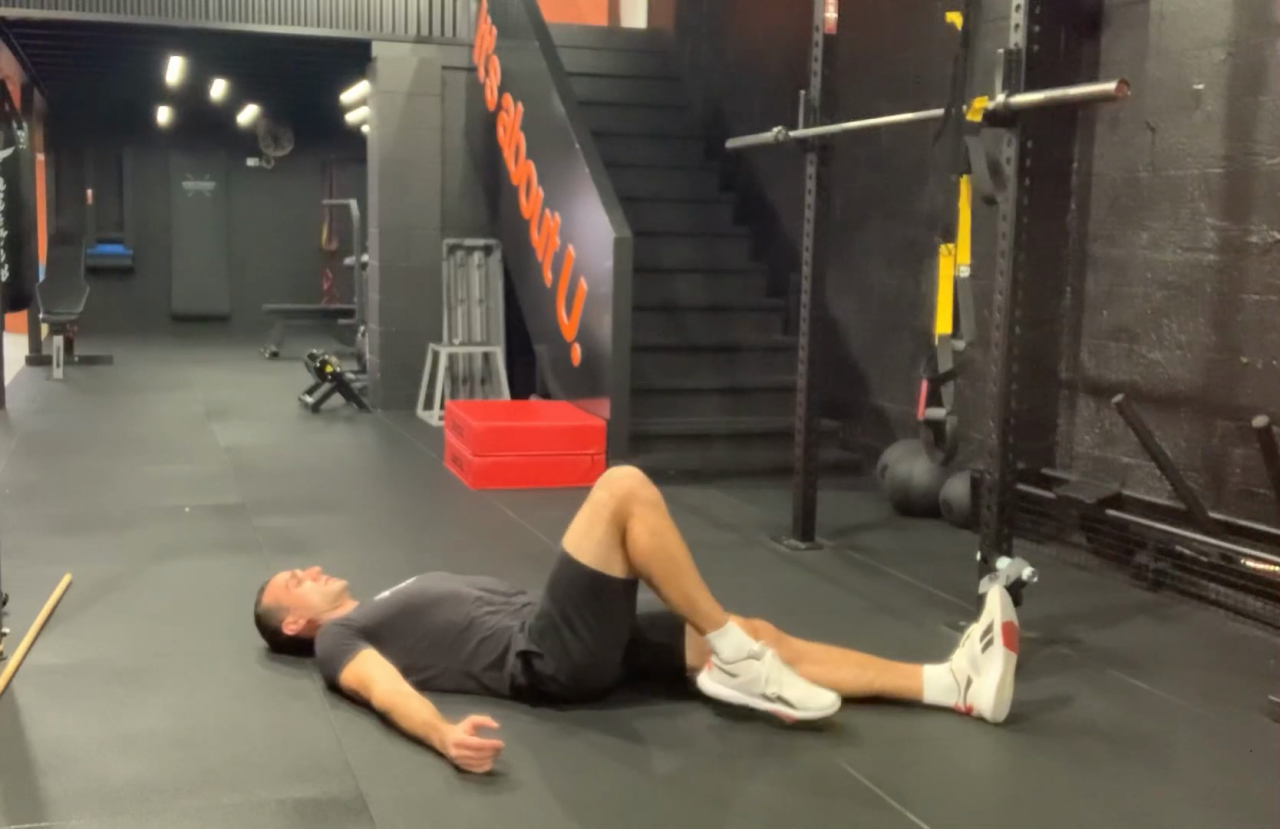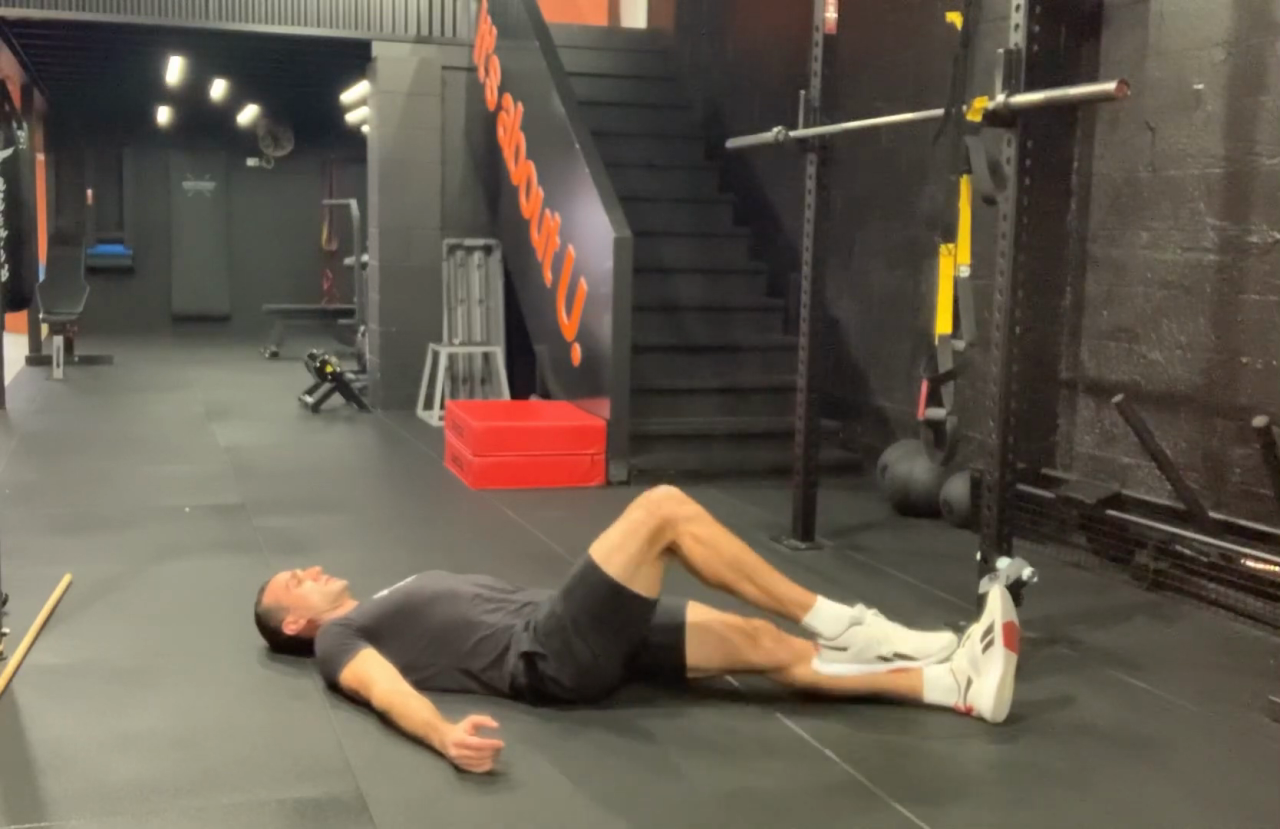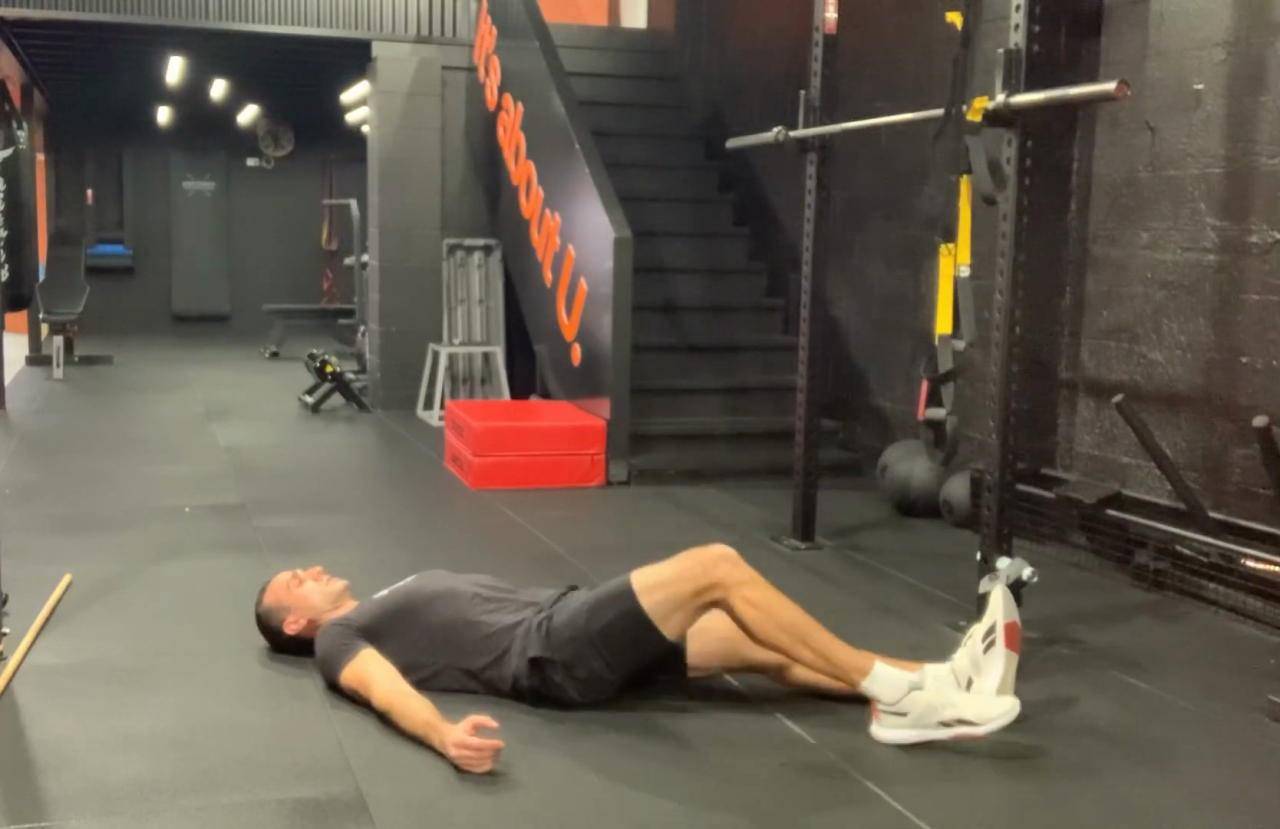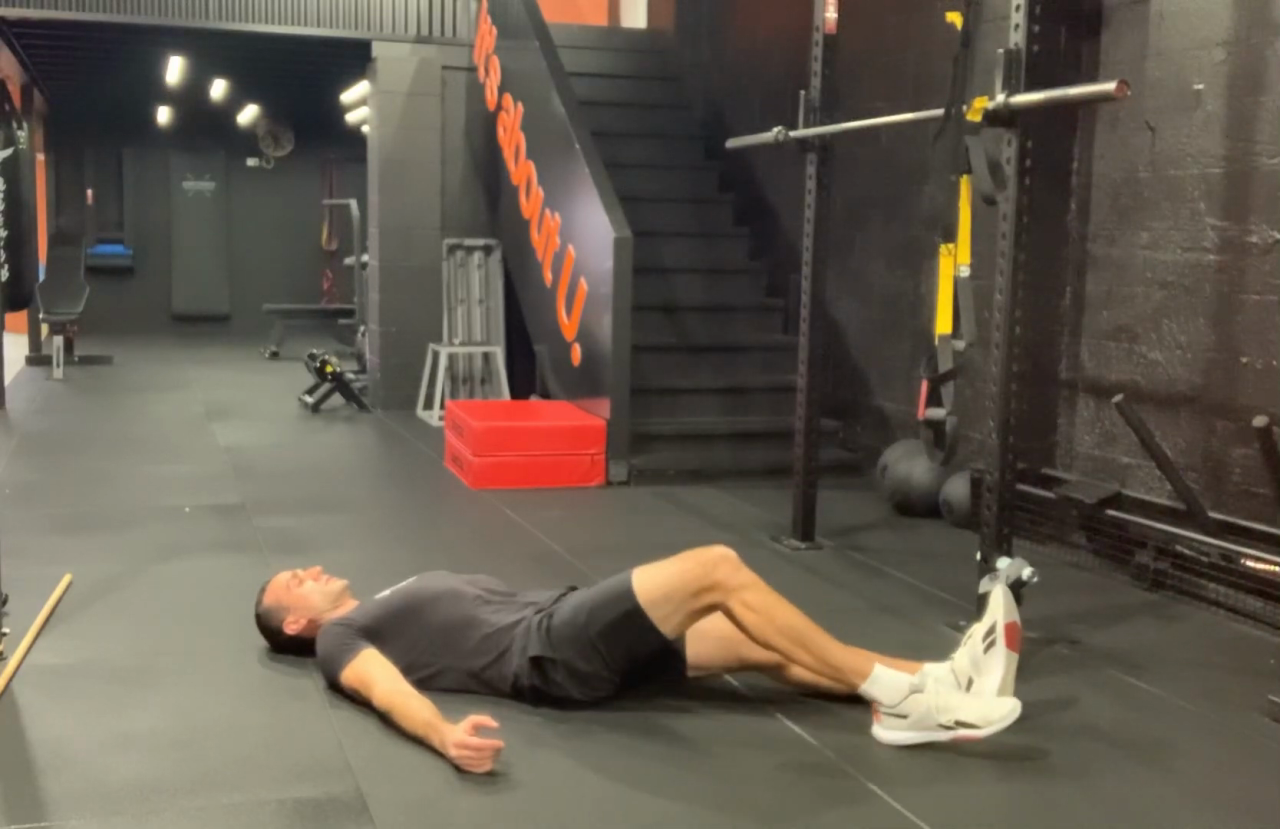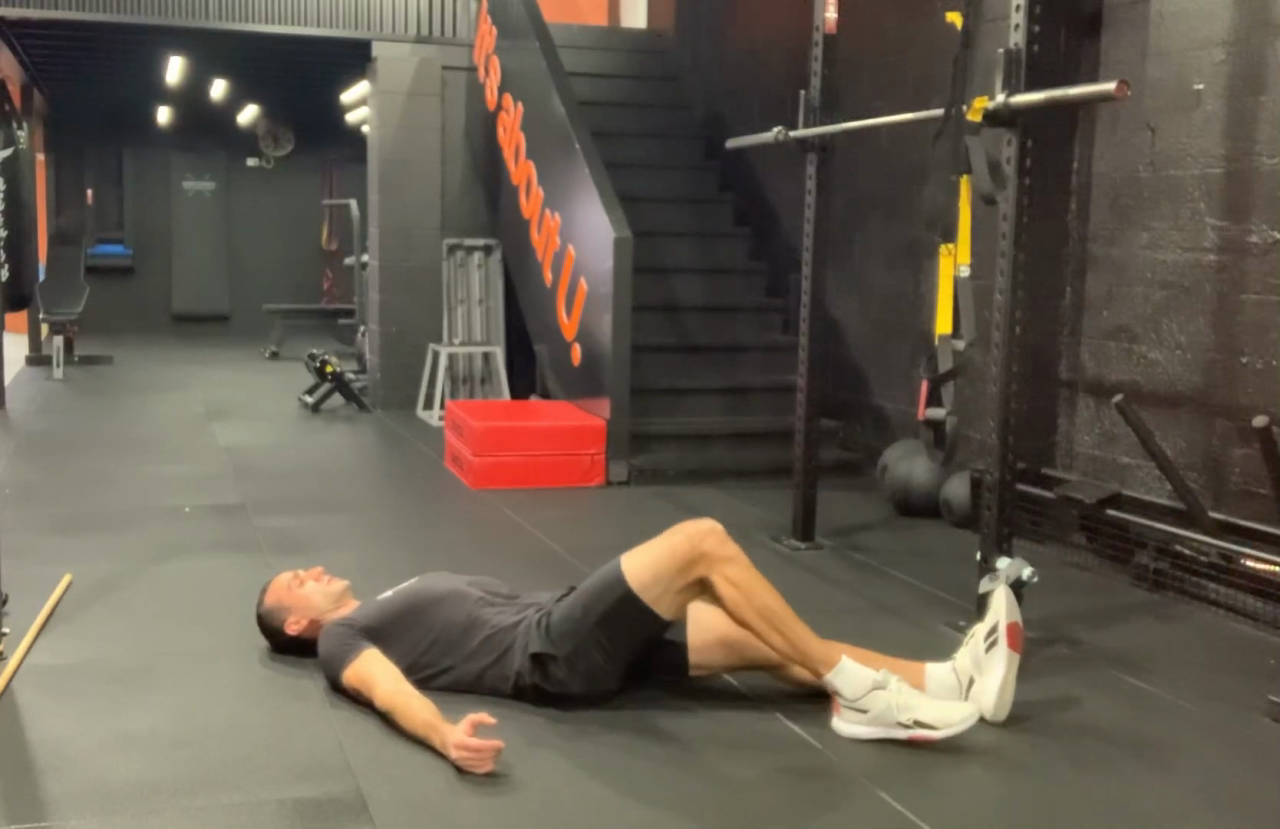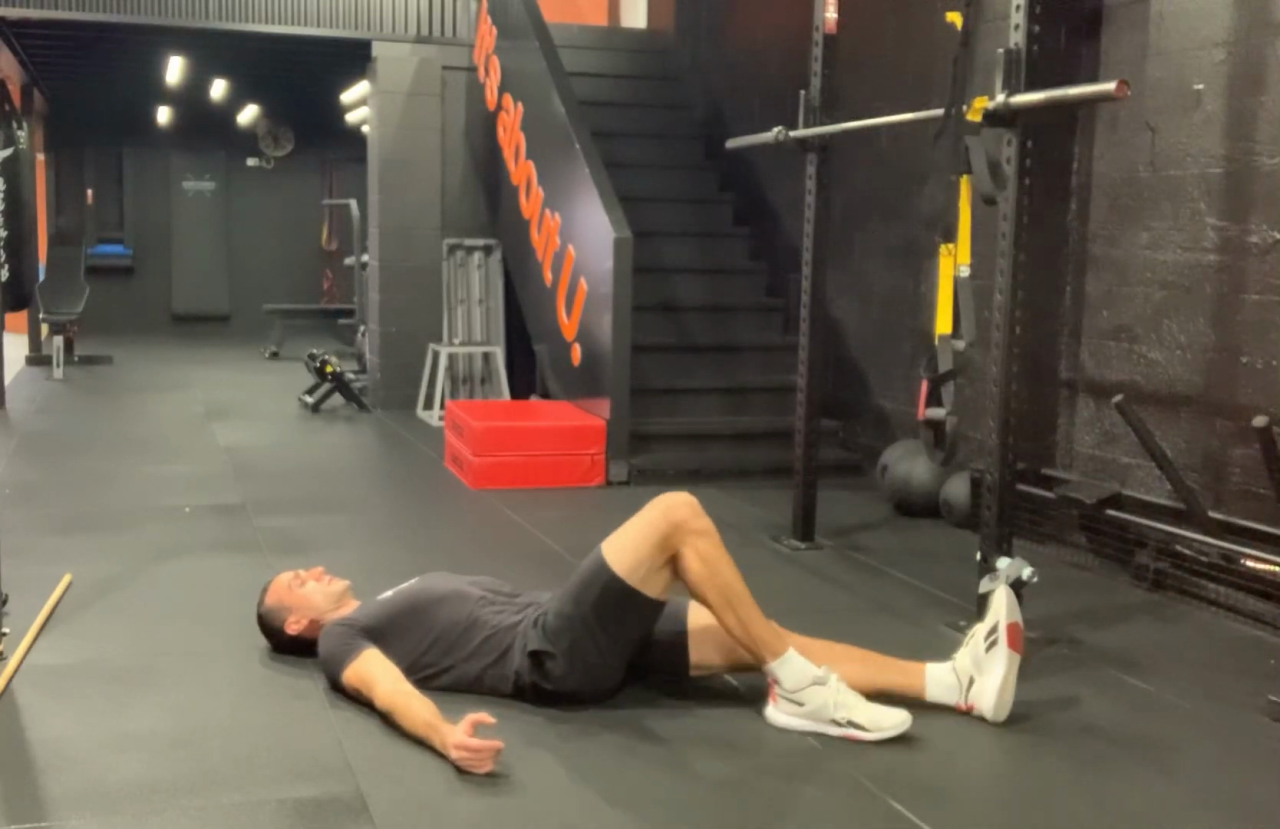
dt=0.4s
person 1, frame 1
left shoulder: (392, 605)
right shoulder: (339, 641)
right elbow: (387, 688)
right wrist: (444, 733)
left hip: (581, 640)
right hip: (550, 658)
left knee: (755, 643)
right knee: (622, 486)
left ankle: (958, 684)
right ankle: (737, 659)
person 1, frame 2
left shoulder: (391, 603)
right shoulder: (339, 642)
right elbow: (385, 690)
right wrist: (443, 734)
left hip: (571, 631)
right hip: (554, 658)
left knee: (759, 642)
right knee: (663, 507)
left ankle: (959, 685)
right ankle: (839, 628)
person 1, frame 3
left shoulder: (386, 610)
right shoulder: (339, 641)
right elbow: (386, 690)
right wrist: (443, 735)
left hip: (563, 621)
right hip: (554, 658)
left knee: (760, 645)
right knee: (716, 566)
left ankle: (945, 678)
right ankle: (900, 697)
person 1, frame 4
left shoulder: (386, 609)
right shoulder: (341, 641)
right elbow: (387, 690)
right wrist: (444, 734)
left hip: (565, 621)
right hip: (555, 656)
left knee: (761, 647)
right knee: (715, 568)
left ankle: (945, 677)
right ankle: (898, 699)
person 1, frame 5
left shoulder: (389, 608)
right shoulder: (341, 641)
right elbow: (391, 689)
right wrist: (445, 734)
left hip: (568, 626)
right hip: (558, 657)
left knee: (759, 642)
right knee: (702, 541)
left ankle: (953, 679)
right ankle: (860, 695)
person 1, frame 6
left shoulder: (392, 606)
right shoulder: (343, 641)
right elbow: (388, 690)
right wrist: (443, 734)
left hip: (569, 633)
right hip: (557, 656)
left knee: (758, 636)
right knee: (676, 513)
left ankle: (959, 682)
right ankle: (799, 690)
